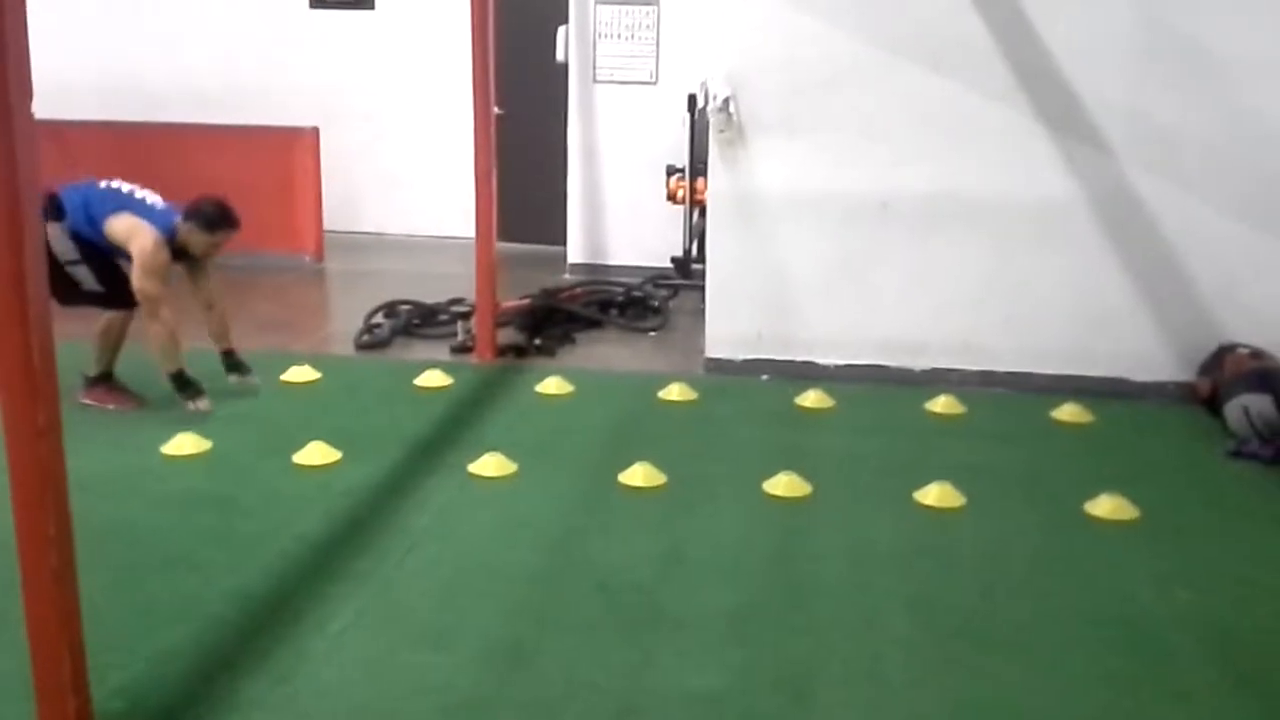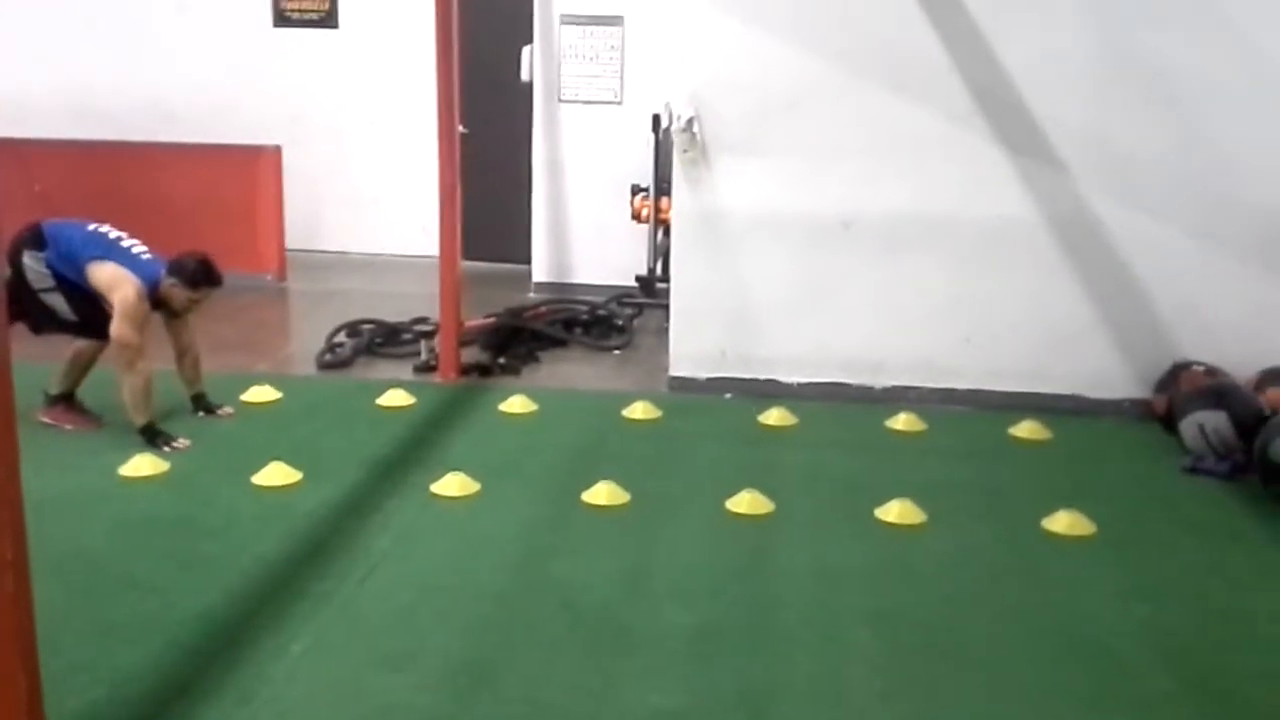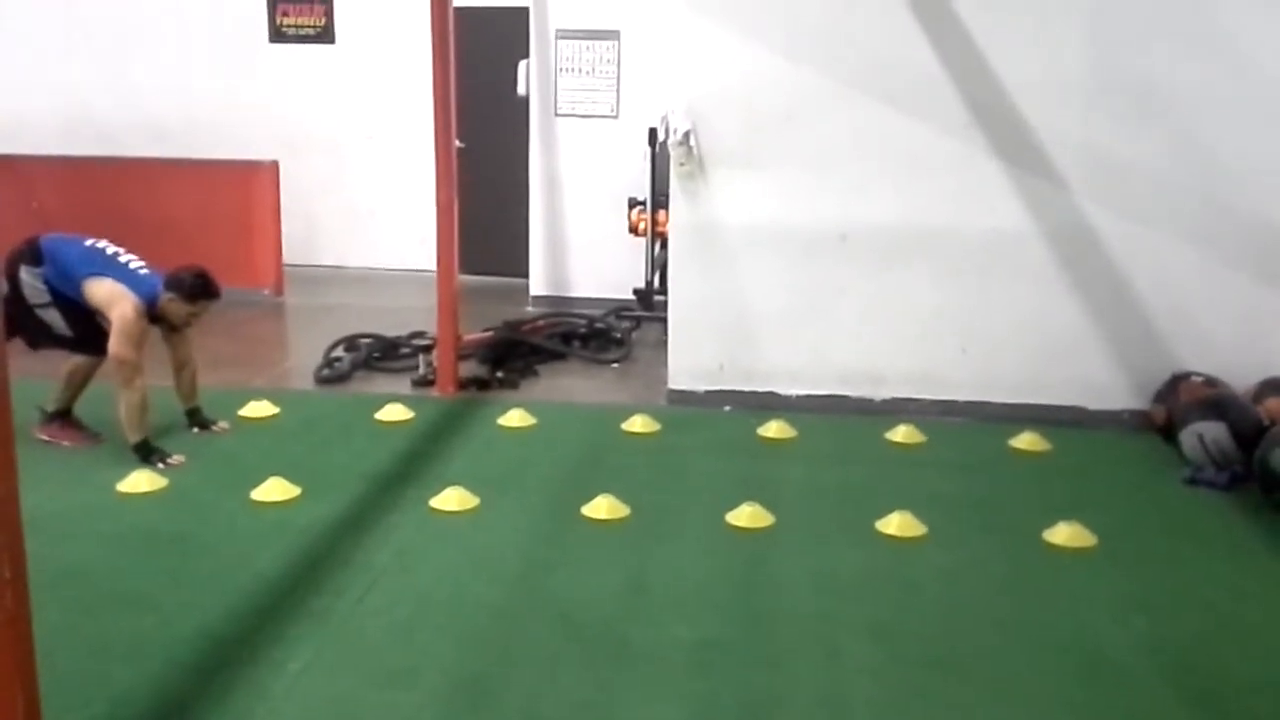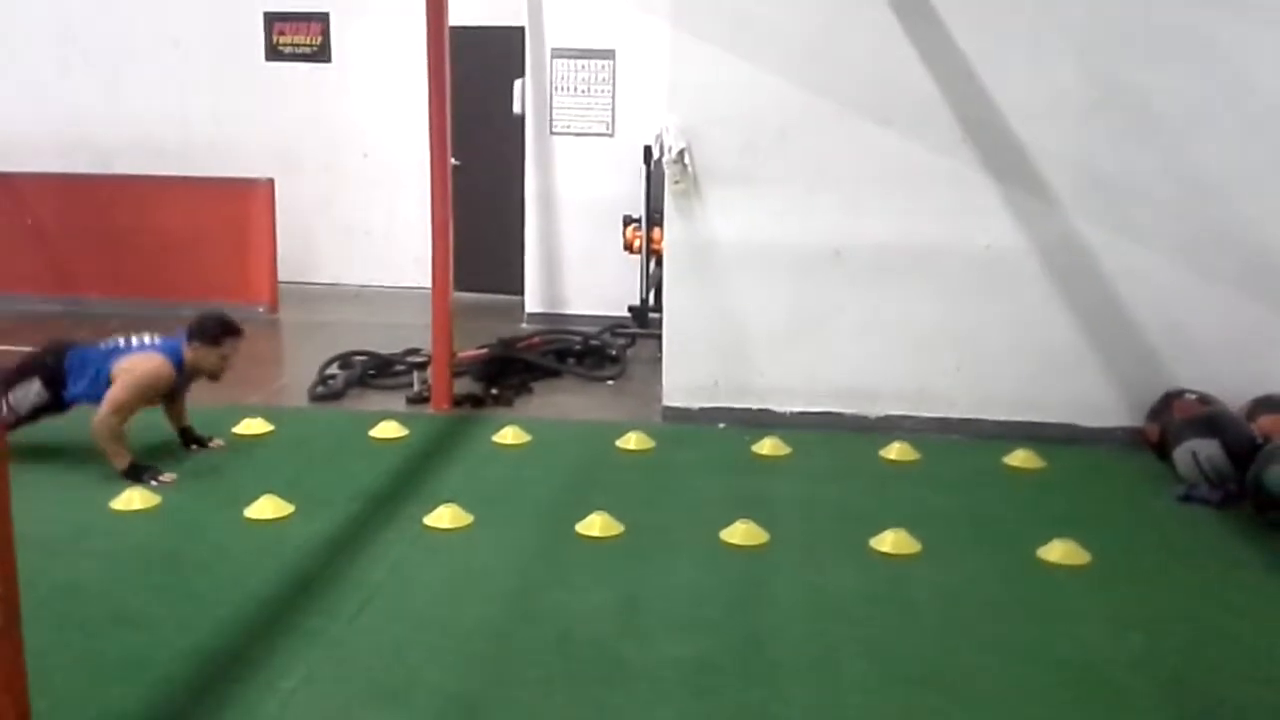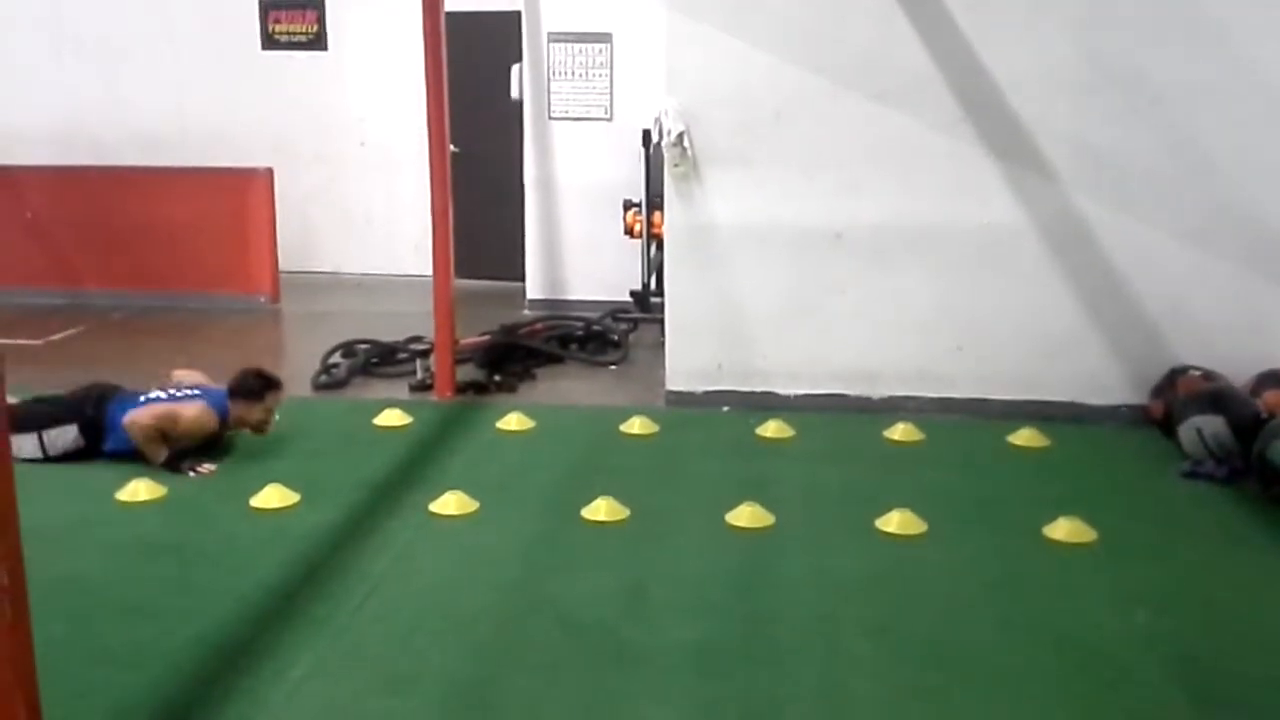
dt=1s
person 1, frame 1
left shoulder: (190, 235)
right shoulder: (152, 245)
left elbow: (210, 303)
right elbow: (156, 316)
left wrist: (229, 357)
right wrist: (179, 378)
left hip: (81, 218)
right hip: (57, 218)
right knee: (121, 301)
right ankle: (98, 383)
person 1, frame 2
left shoulder: (171, 284)
right shoulder: (133, 295)
left elbow: (186, 349)
right elbow: (132, 366)
left wrist: (199, 399)
right wrist: (148, 431)
left hip: (62, 249)
right hip: (35, 251)
right knee: (97, 332)
right ankle: (58, 403)
person 1, frame 3
left shoulder: (169, 298)
right shoulder: (130, 312)
left elbow: (184, 364)
right elbow: (130, 384)
left wrist: (194, 414)
right wrist: (143, 449)
left hip: (62, 261)
right hip: (32, 265)
right knee: (92, 347)
right ankle: (55, 419)
person 1, frame 4
left shoulder: (190, 355)
right shoulder: (158, 370)
right elbow: (104, 421)
left wrist: (186, 432)
right wrist: (132, 470)
left hip: (75, 368)
right hip: (57, 374)
person 1, frame 5
left shoulder: (219, 394)
right shoulder: (205, 418)
left elbow: (178, 374)
right elbow: (136, 422)
right wrist: (170, 460)
left hip: (111, 401)
right hip: (93, 422)
left knee: (24, 414)
